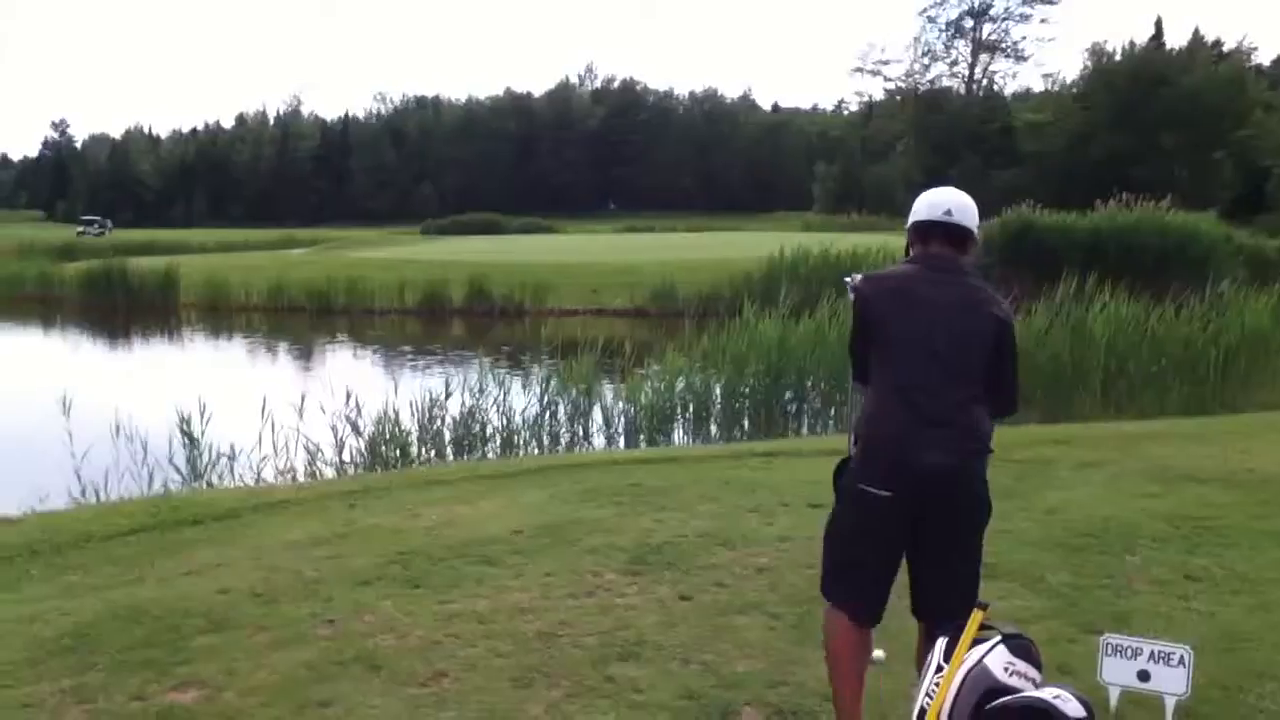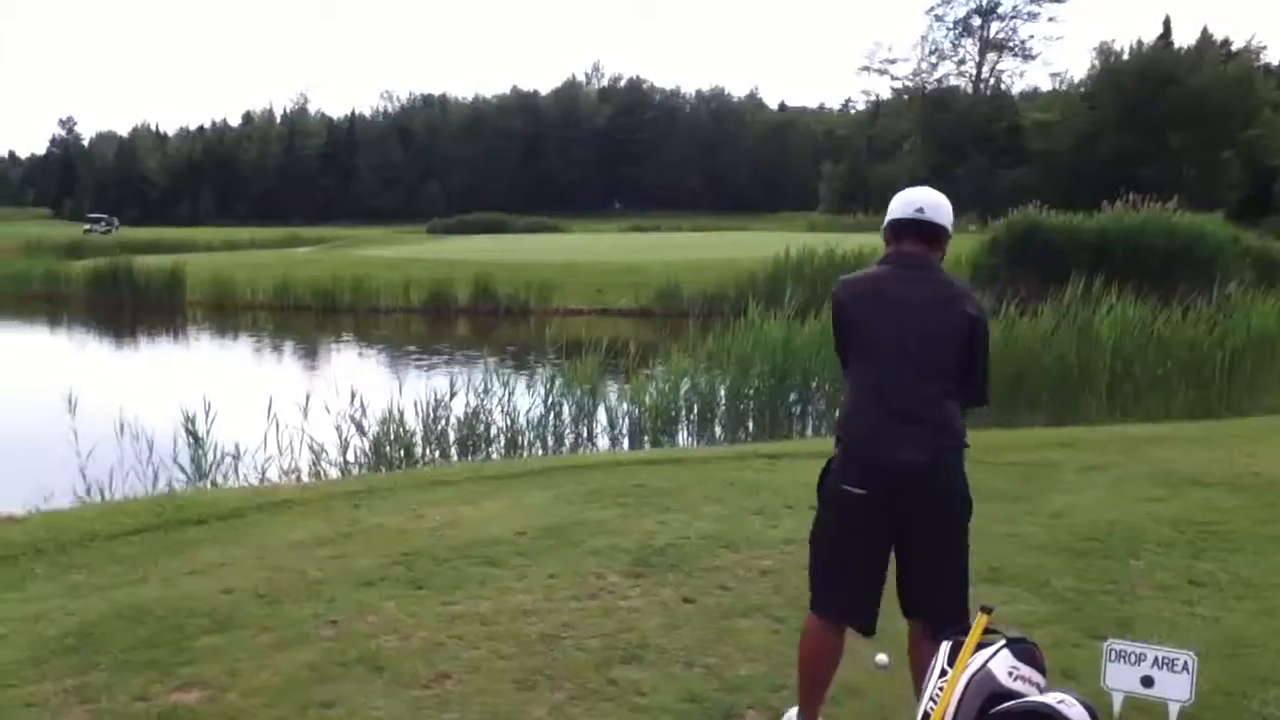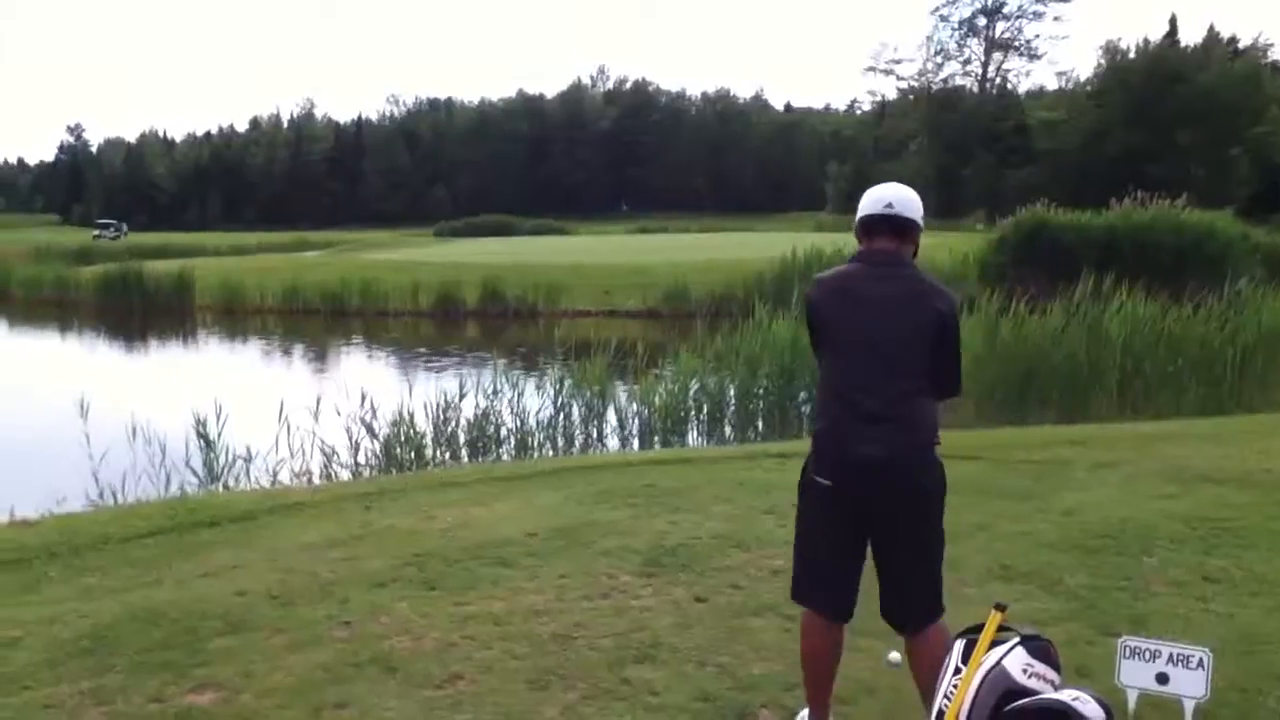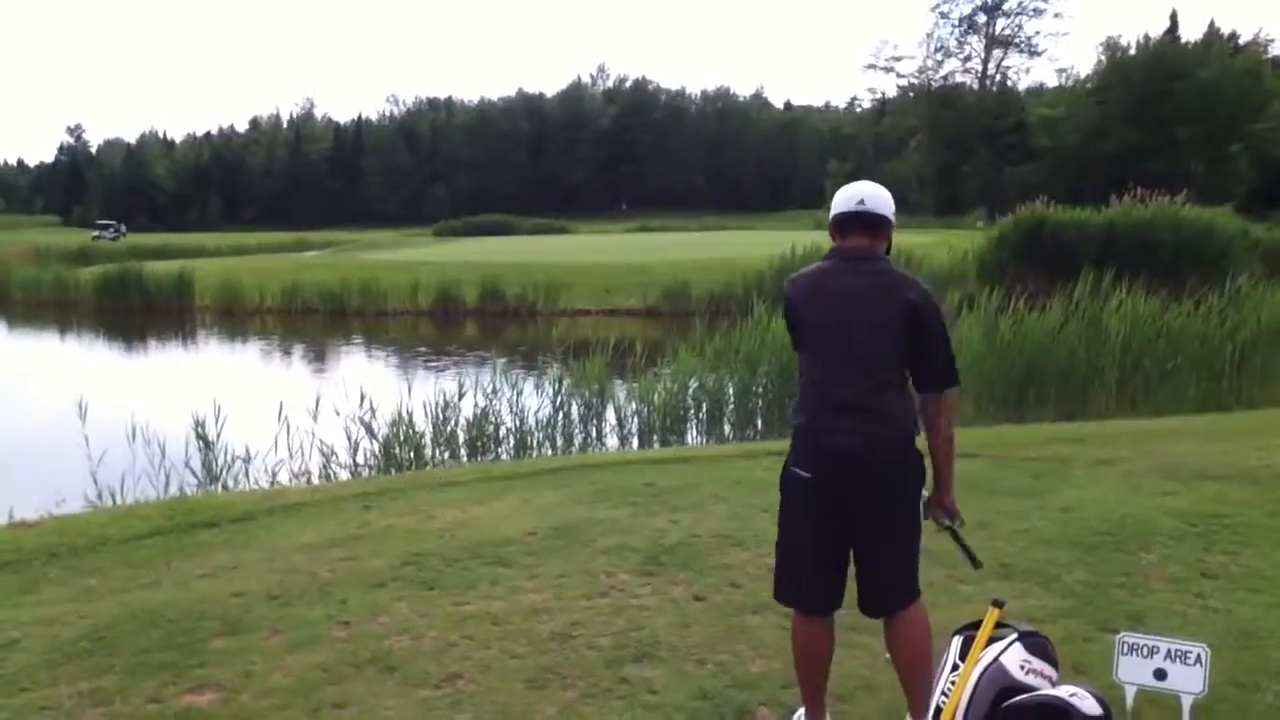
dt=0.2s
person 1, frame 1
left shoulder: (875, 291)
right shoulder: (993, 309)
right elbow: (1001, 405)
left hip: (884, 466)
right hip: (961, 475)
left knee: (848, 603)
right knee: (945, 619)
person 1, frame 2
left shoulder: (850, 293)
right shoulder: (965, 306)
right elbow: (970, 396)
left hip: (862, 467)
right hip: (938, 472)
left knee: (830, 608)
right knee: (935, 619)
person 1, frame 3
left shoulder: (822, 291)
right shoulder: (937, 301)
right elbow: (942, 389)
left hip: (836, 463)
right hip: (910, 465)
left knee: (822, 605)
right knee: (920, 612)
person 1, frame 4
left shoulder: (799, 289)
right shoulder: (912, 295)
right elbow: (936, 396)
right wrist: (943, 482)
left hip: (815, 457)
right hip: (887, 458)
left knee: (810, 603)
right knee: (901, 599)
